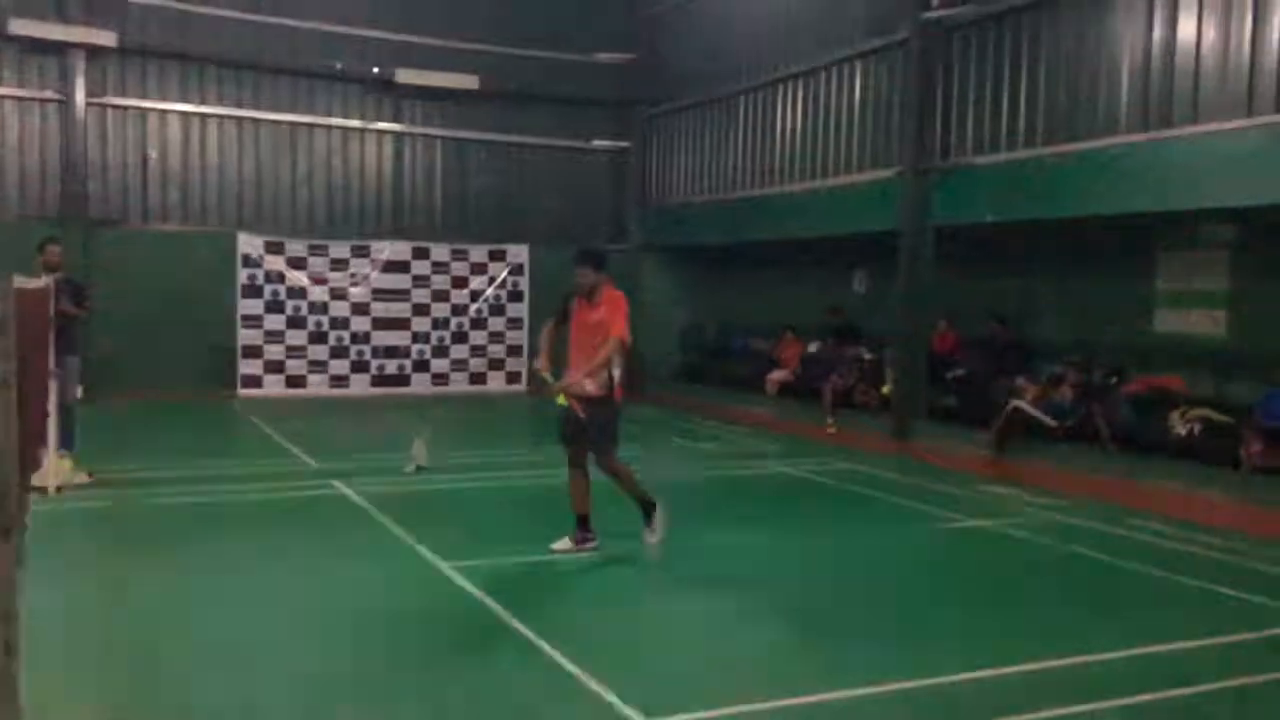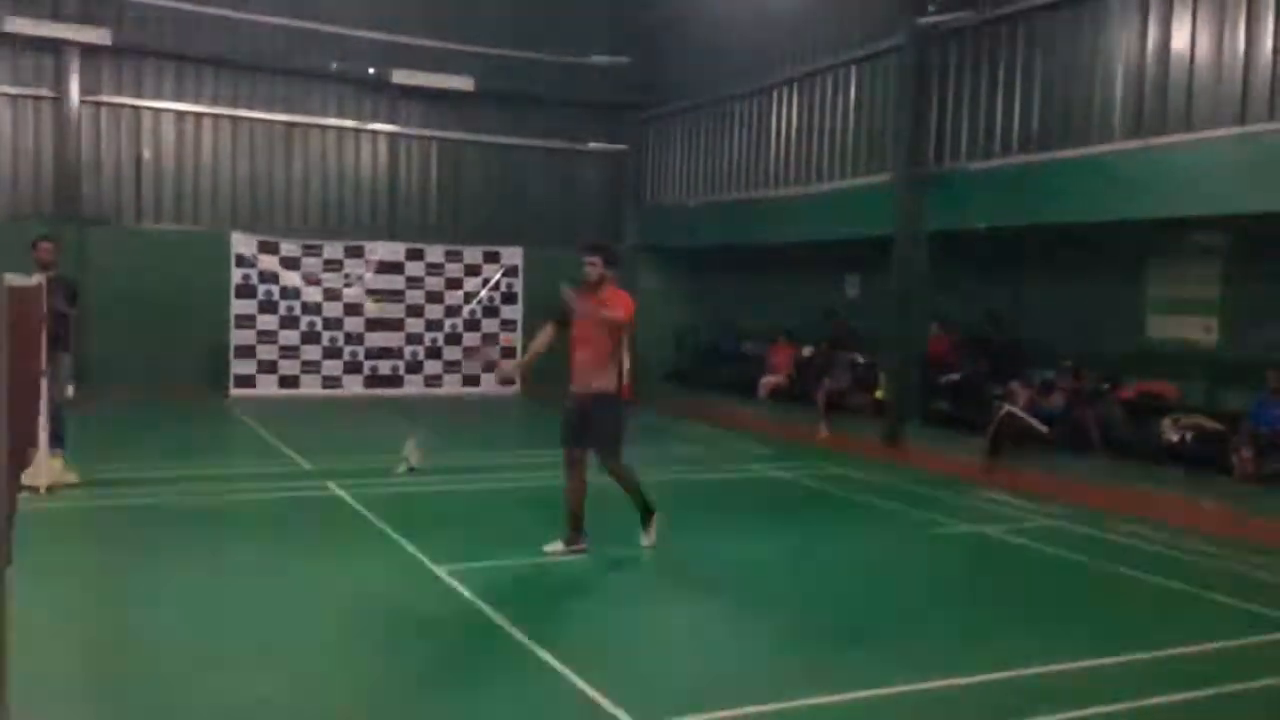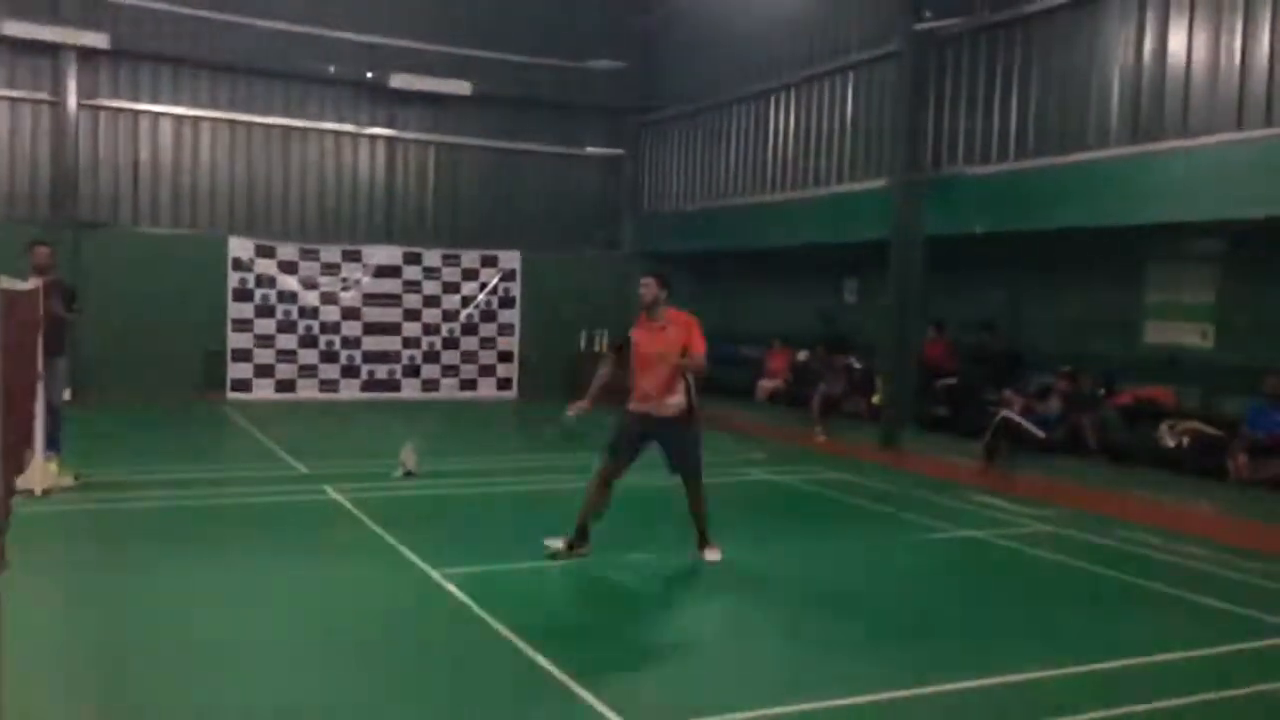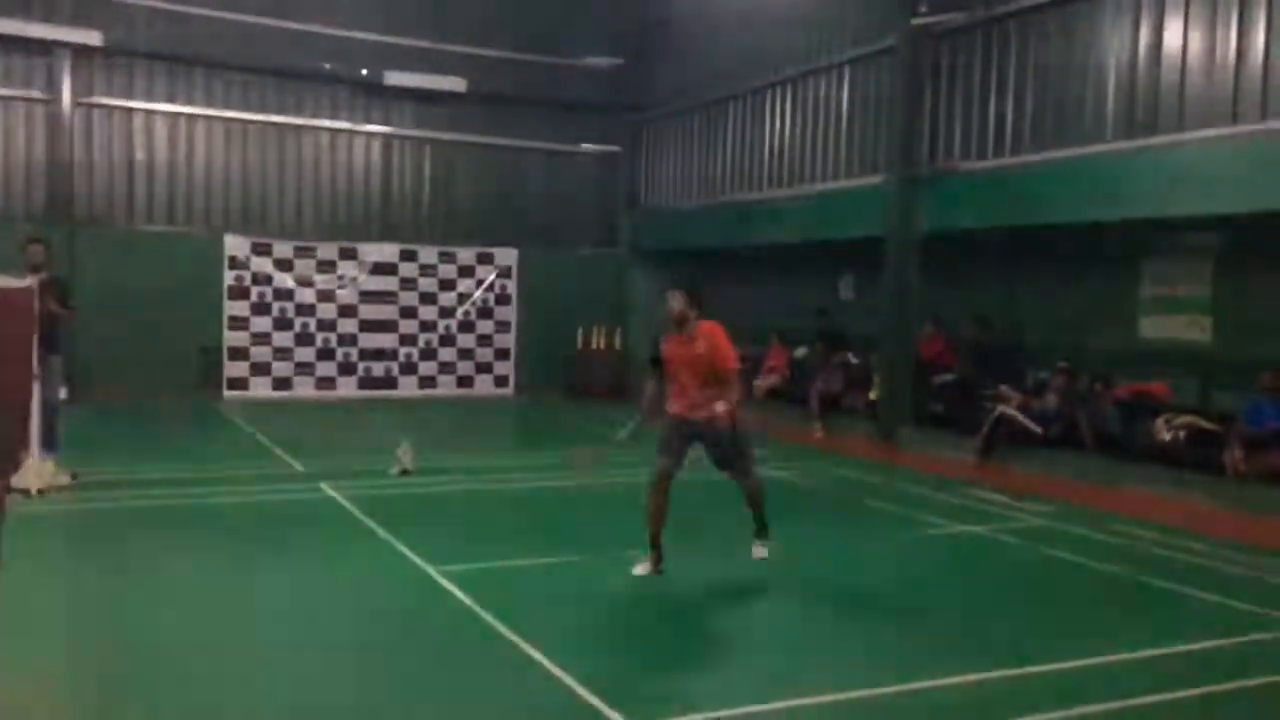
dt=0.4s
person 1, frame 1
left shoulder: (616, 302)
right shoulder: (574, 300)
left elbow: (611, 348)
right elbow: (551, 326)
left wrist: (577, 376)
right wrist: (543, 356)
left hip: (601, 394)
right hip: (575, 393)
left knee: (606, 460)
right knee: (575, 459)
left ankle: (650, 508)
right ankle: (584, 532)
person 1, frame 2
left shoulder: (621, 300)
right shoulder: (575, 301)
left elbow: (617, 322)
right elbow: (549, 333)
left wrist: (586, 305)
right wrist: (520, 364)
left hip: (608, 393)
right hip: (579, 392)
left knee: (610, 462)
right knee: (573, 460)
left ankle: (647, 512)
right ankle: (575, 534)
person 1, frame 3
left shoulder: (685, 323)
right shoulder: (633, 327)
left elbow: (700, 364)
right elbow: (610, 364)
left wrist: (678, 362)
right wrist: (587, 400)
left hip: (677, 415)
right hip: (638, 413)
left knee: (692, 480)
right knee: (606, 474)
left ankle: (703, 541)
right ankle: (577, 539)
person 1, frame 4
left shoulder: (714, 336)
right shoulder: (664, 340)
left elbow: (732, 380)
right elbow: (656, 379)
left wrist: (725, 412)
left hip: (715, 417)
right hip: (679, 416)
left knee: (746, 479)
right knee: (660, 475)
left ankle: (760, 533)
right ankle: (654, 554)
person 2, frame 1
left shoulder: (74, 286)
left elbow: (85, 314)
left wrist: (69, 309)
left hip: (67, 350)
left knee: (67, 401)
left ankle: (65, 450)
person 2, frame 2
left shoulder: (66, 284)
left elbow: (76, 313)
left wrist: (62, 308)
left hip: (59, 348)
left knee: (57, 400)
left ankle: (56, 449)
person 2, frame 3
left shoulder: (63, 287)
left elbow: (73, 317)
left wrist: (58, 312)
left hip: (55, 352)
left knee: (54, 403)
left ankle: (53, 453)
person 2, frame 4
left shoulder: (57, 285)
left elbow: (68, 315)
left wrist: (54, 309)
left hip: (50, 350)
left knee: (50, 403)
left ankle: (49, 453)
